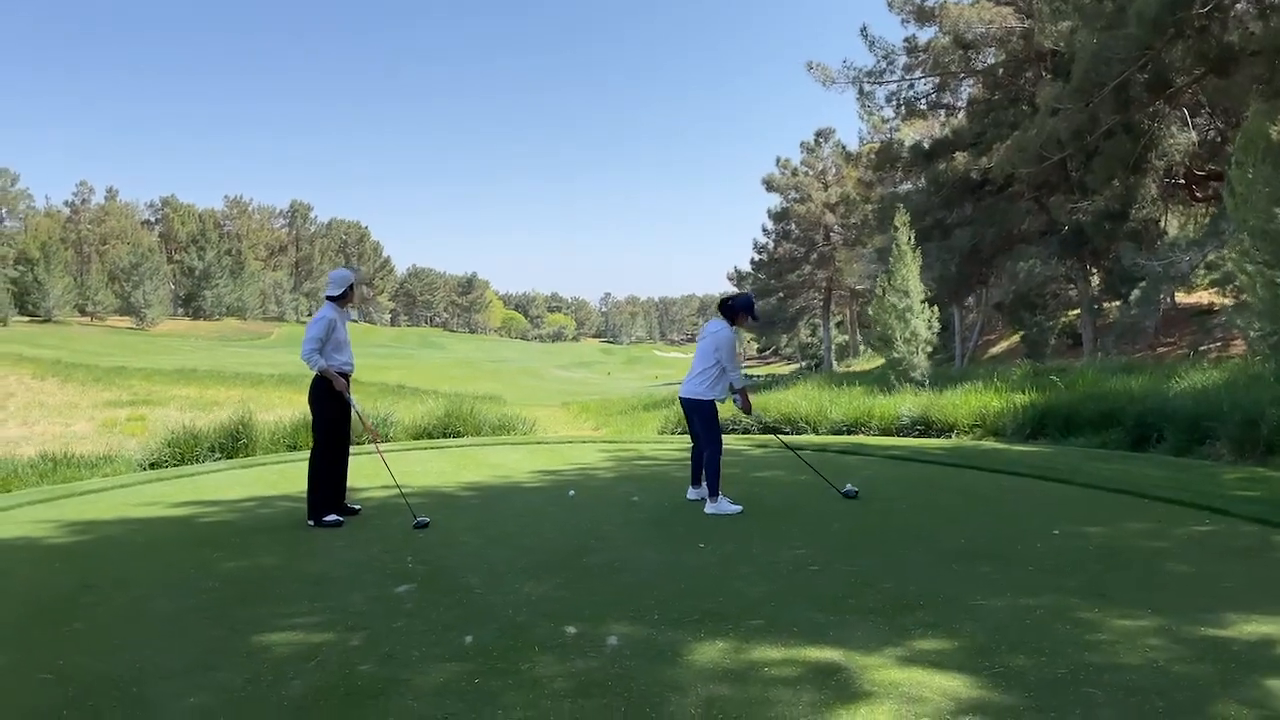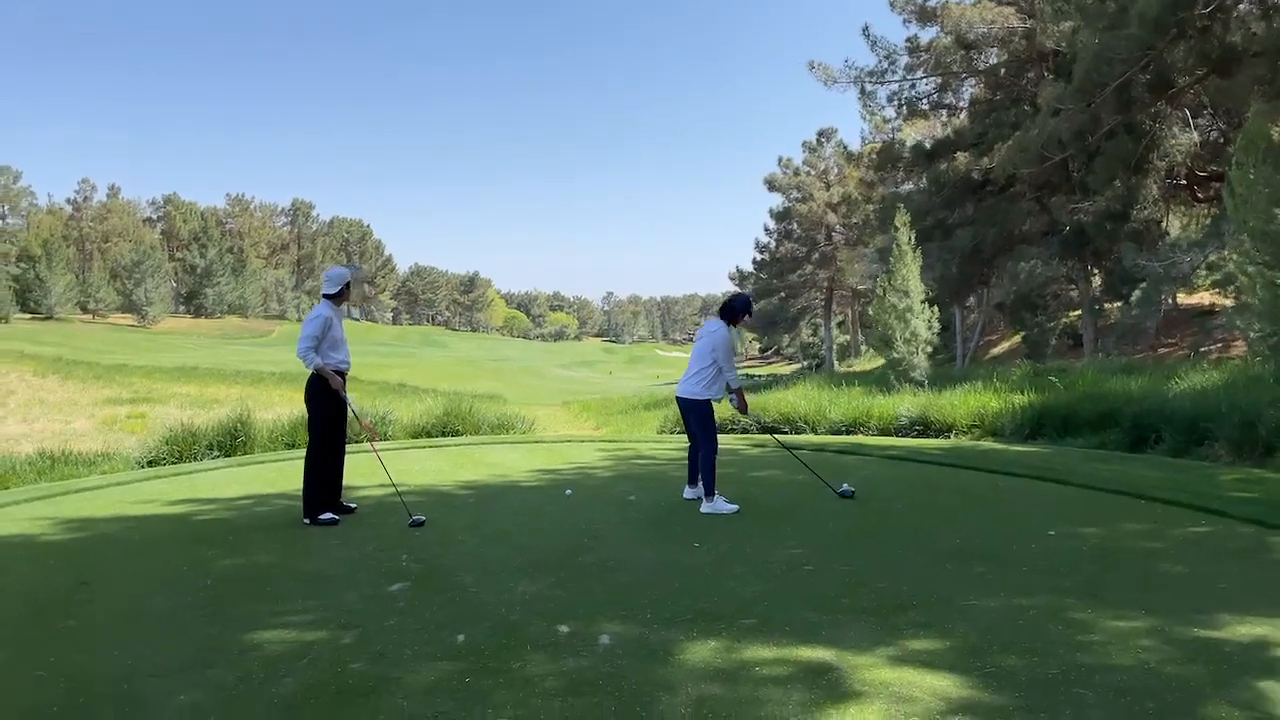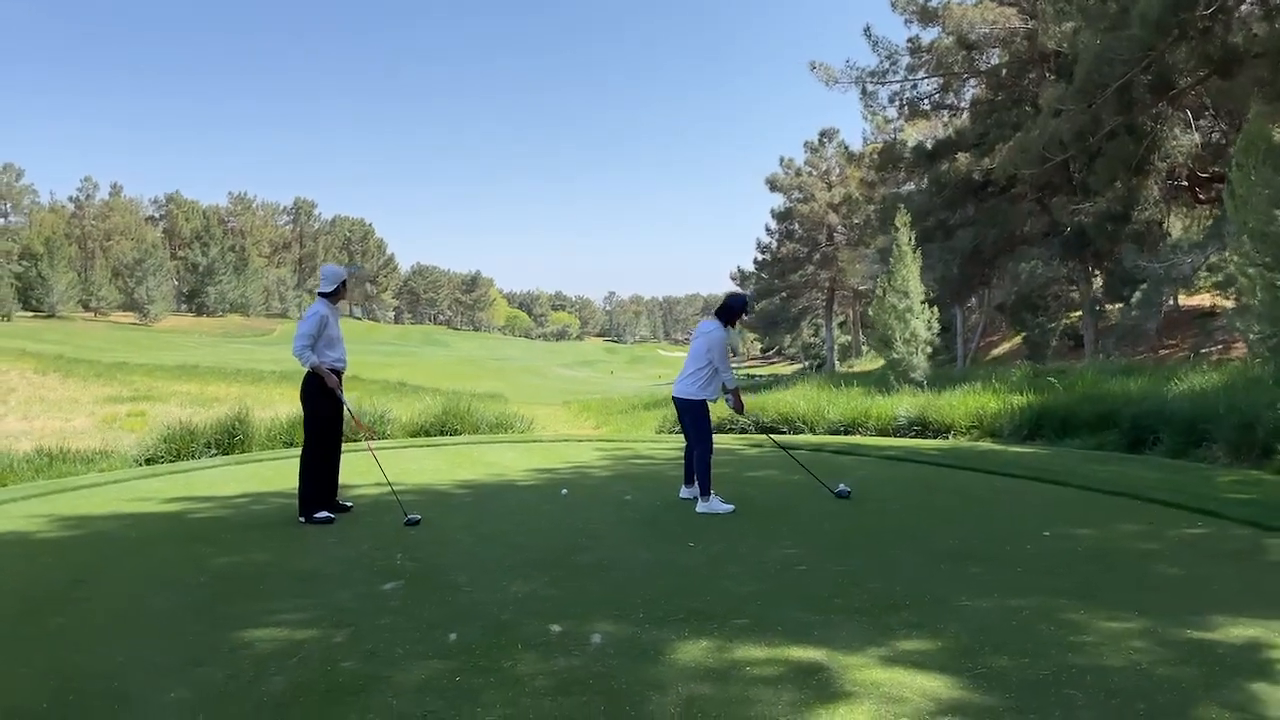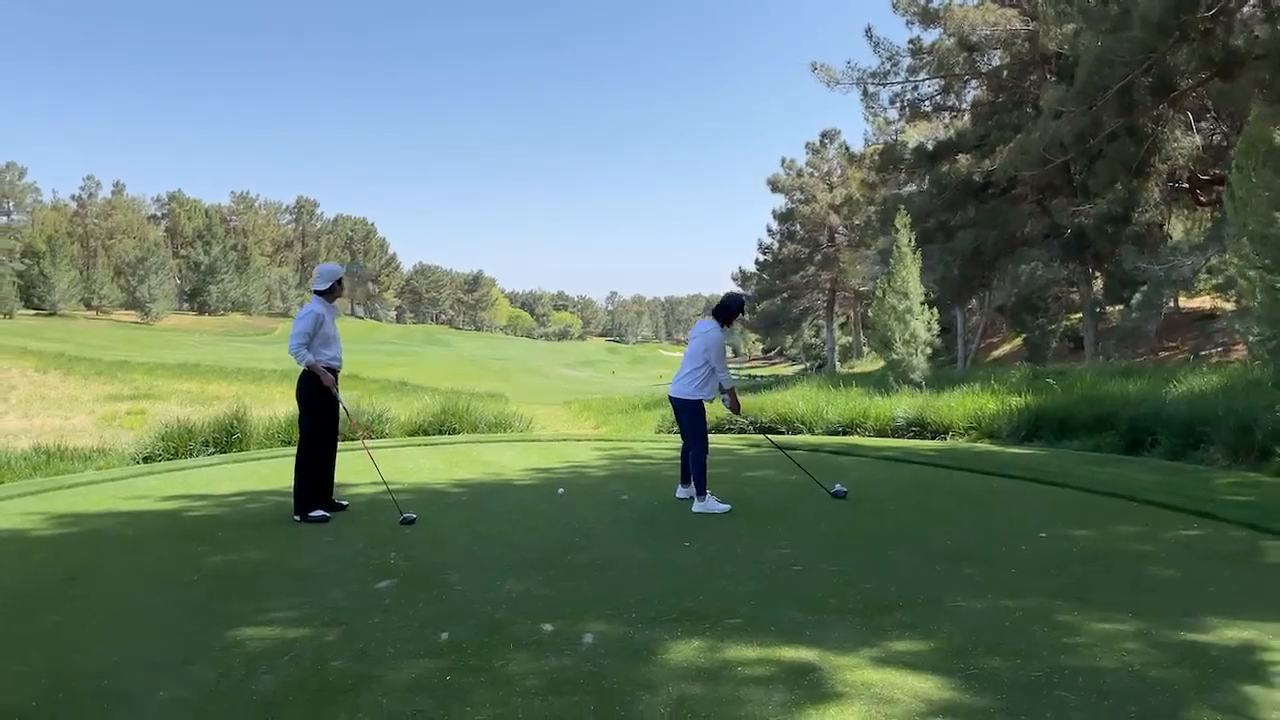
dt=0.1s
person 1, frame 1
left shoulder: (339, 316)
right shoulder: (325, 317)
right elbow: (309, 353)
right wrist: (334, 378)
left hip: (338, 387)
right hip: (327, 387)
left knee: (340, 447)
right knee: (324, 448)
left ankle: (335, 502)
right ankle: (318, 511)
person 1, frame 2
left shoulder: (334, 314)
right shoulder: (321, 315)
right elbow: (305, 351)
right wrist: (330, 376)
left hip: (335, 385)
right hip: (323, 386)
left knee: (336, 445)
right knee: (320, 446)
left ankle: (331, 500)
right ankle: (313, 509)
person 1, frame 3
left shoulder: (331, 313)
right shoulder: (317, 313)
right elbow: (300, 349)
right wrist: (326, 374)
left hip: (331, 384)
right hip: (319, 384)
left knee: (332, 444)
right knee: (316, 445)
left ankle: (327, 499)
right ankle: (309, 508)
person 1, frame 4
left shoulder: (328, 311)
right shoulder: (313, 312)
right elbow: (296, 347)
right wrist: (322, 372)
left hip: (327, 382)
right hip: (315, 382)
left knee: (328, 442)
right knee: (311, 443)
left ankle: (323, 498)
right ankle: (304, 506)
person 2, frame 1
left shoulder: (713, 326)
right shoulder: (725, 334)
right elbow: (733, 370)
left wrist: (735, 391)
right wrist: (744, 398)
left hip: (689, 393)
right hip: (701, 397)
left knee: (700, 443)
right knee: (713, 447)
left ankle: (696, 488)
right ankle: (713, 501)
person 2, frame 2
left shoulder: (711, 325)
right shoulder: (722, 334)
right elbow: (729, 370)
left wrist: (731, 390)
right wrist: (740, 398)
left hip: (686, 393)
right hip: (697, 397)
left knee: (697, 443)
right knee: (708, 447)
left ankle: (692, 487)
right ankle: (709, 501)
person 2, frame 3
left shoulder: (707, 325)
right shoulder: (718, 335)
right elbow: (724, 370)
left wrist: (727, 391)
right wrist: (736, 398)
left hip: (682, 392)
right hip: (693, 397)
left knee: (694, 443)
right knee: (703, 447)
left ankle: (689, 487)
right ankle: (705, 500)
person 2, frame 4
left shoulder: (704, 325)
right shoulder: (715, 335)
right elbow: (721, 370)
left wrist: (723, 391)
right wrist: (733, 398)
left hip: (680, 392)
right hip: (689, 396)
left knee: (690, 443)
right knee: (699, 447)
left ankle: (685, 487)
right ankle: (701, 500)
